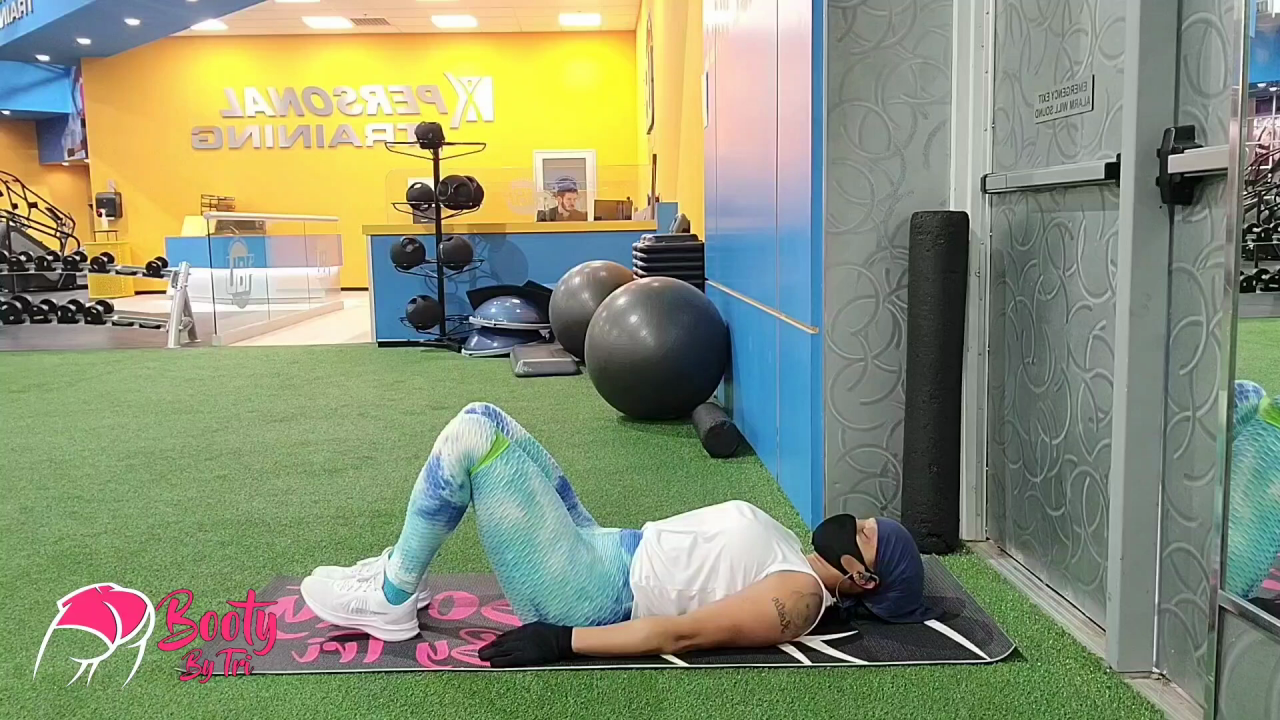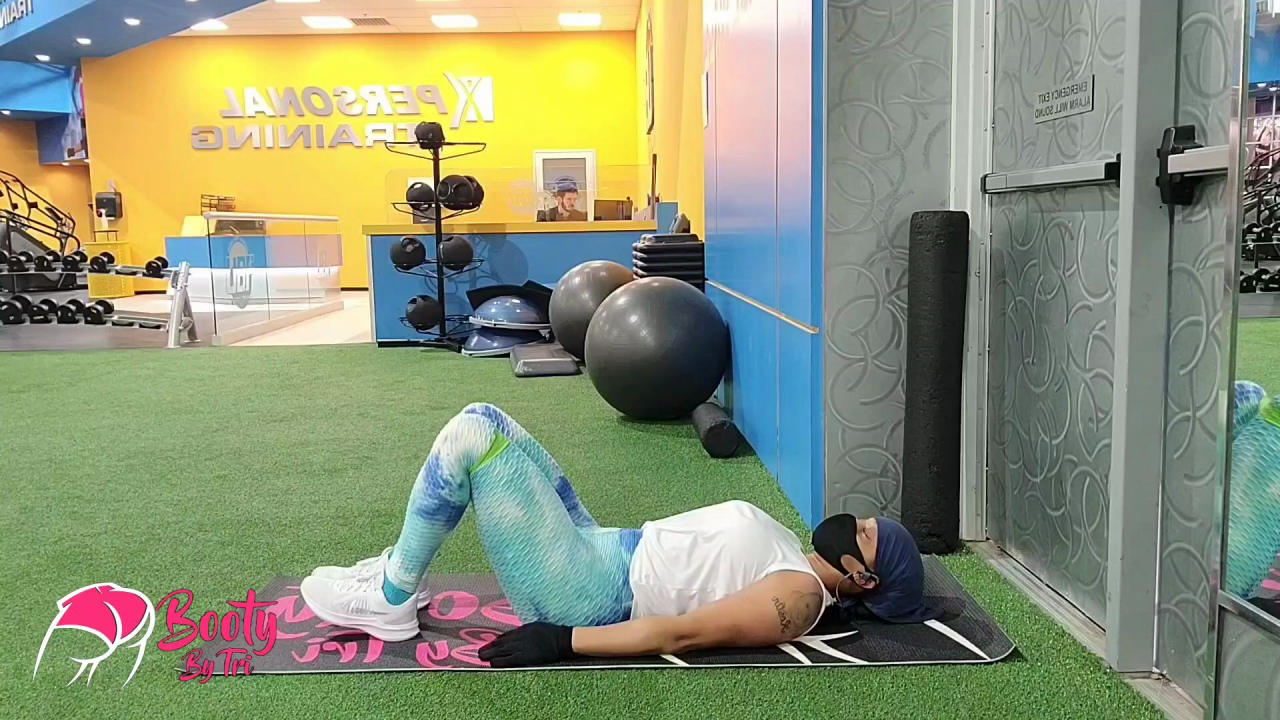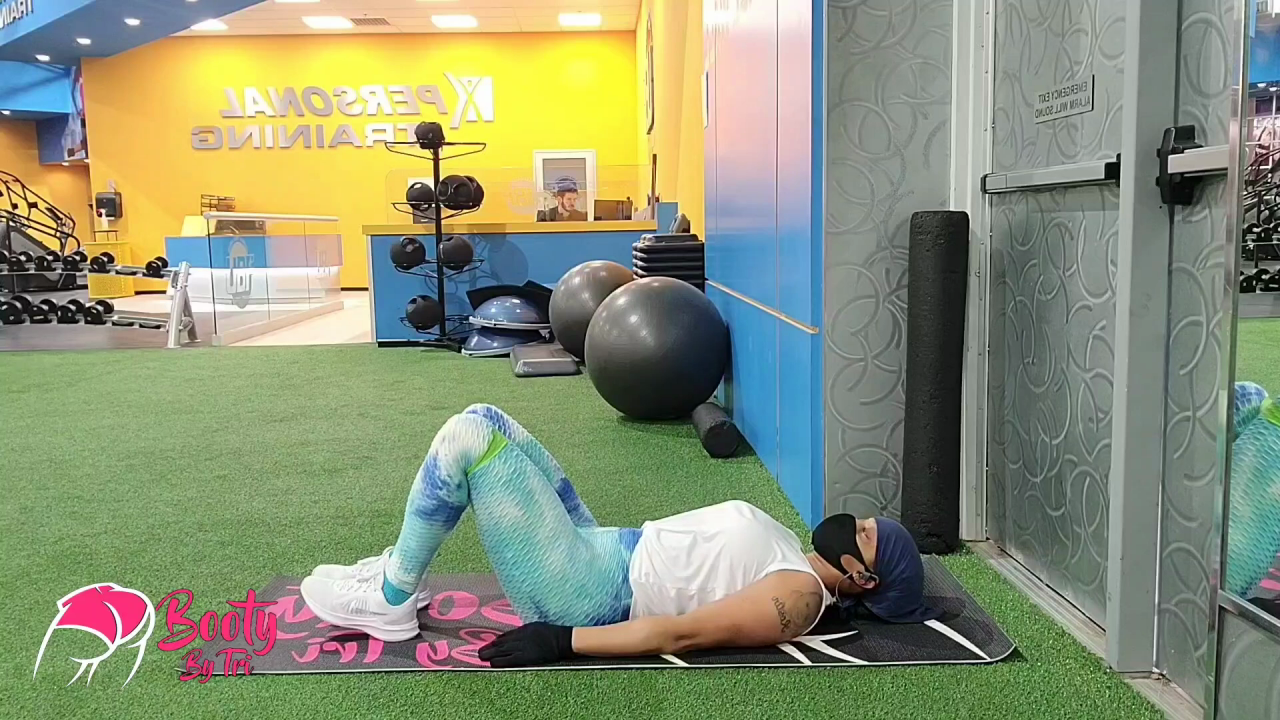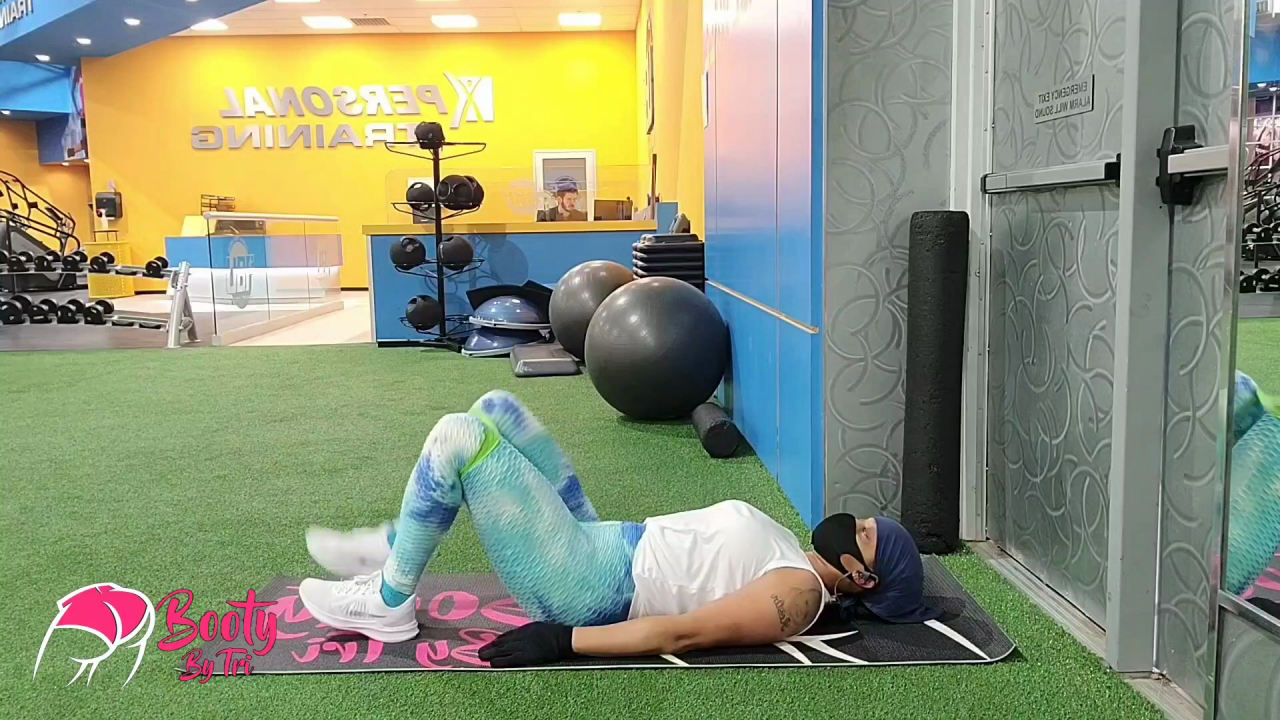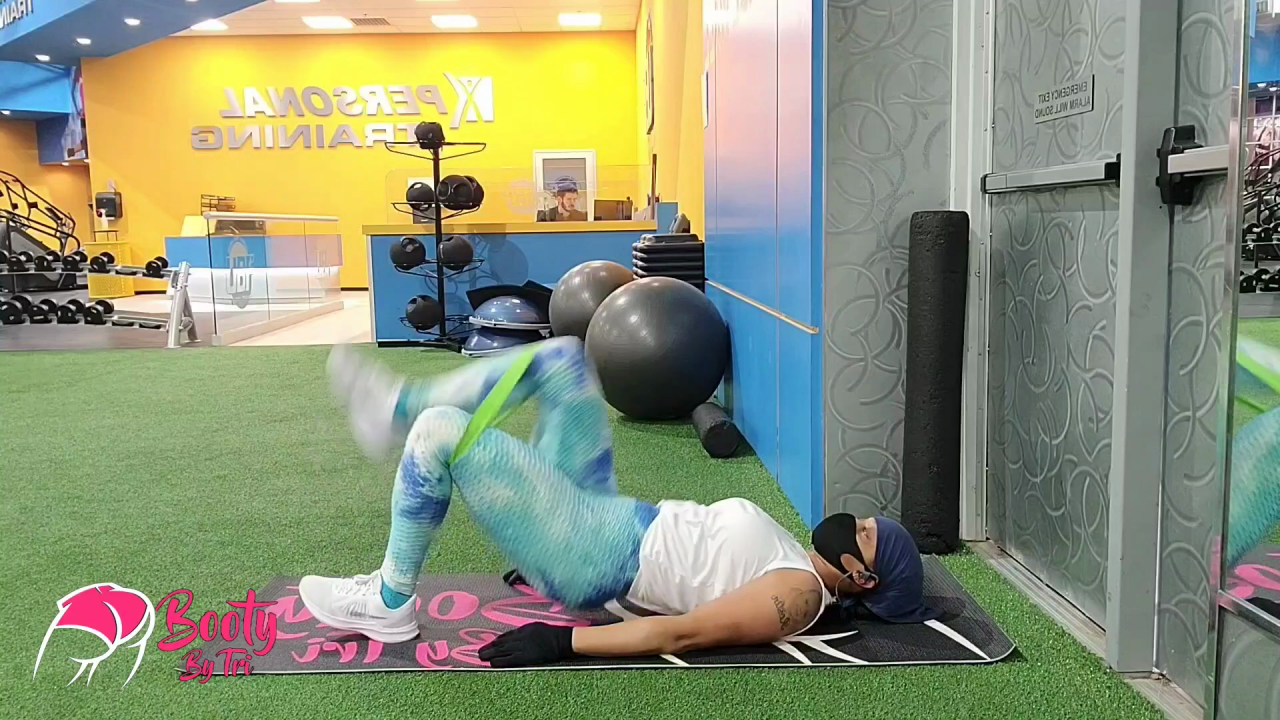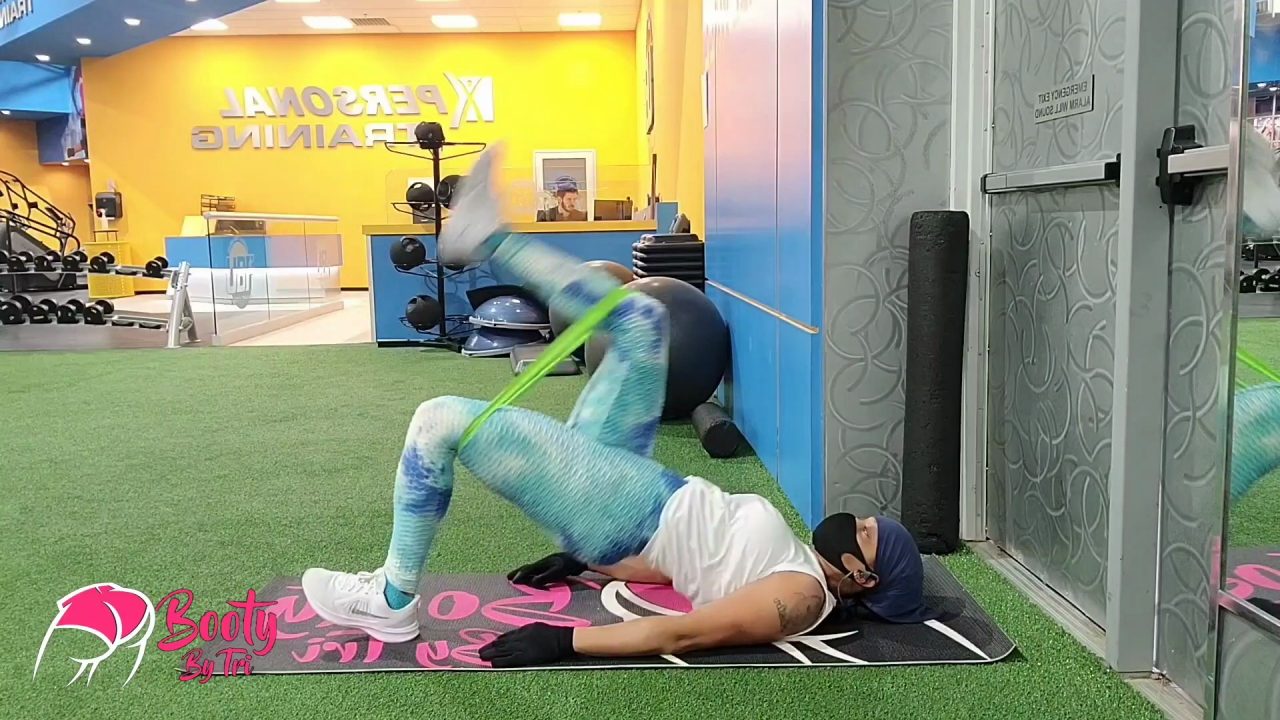
dt=0.2s
person 1, frame 1
left shoulder: (796, 600)
right shoulder: (786, 553)
left elbow: (678, 633)
left wrist: (561, 641)
left hip: (579, 590)
right hip: (600, 549)
left knee: (470, 437)
right knee: (484, 418)
left ankle: (389, 601)
right ankle: (402, 565)
person 1, frame 2
left shoulder: (797, 600)
right shoulder: (788, 556)
left elbow: (680, 633)
left wrist: (562, 641)
left hip: (579, 591)
right hip: (600, 549)
left knee: (469, 436)
right knee: (483, 419)
left ankle: (389, 602)
right ankle: (402, 567)
person 1, frame 3
left shoulder: (796, 600)
right shoulder: (788, 555)
left elbow: (679, 634)
left wrist: (560, 642)
left hip: (578, 590)
right hip: (600, 550)
left knee: (465, 436)
right knee: (485, 420)
left ankle: (388, 602)
right ankle: (401, 568)
person 1, frame 4
left shoulder: (797, 597)
right shoulder: (789, 556)
left elbow: (681, 631)
left wrist: (562, 641)
left hip: (584, 583)
right hip: (604, 547)
left knee: (455, 438)
right knee: (498, 411)
left ankle: (387, 605)
right ankle: (395, 547)
person 1, frame 5
left shoulder: (792, 591)
right shoulder: (790, 558)
left elbow: (679, 631)
left wrist: (569, 638)
left hip: (596, 560)
right hip: (619, 528)
left knee: (439, 436)
right knee: (556, 359)
left ankle: (388, 602)
right ankle: (393, 410)
person 1, frame 6
left shoulder: (800, 597)
right shoulder: (801, 566)
left elbow: (681, 635)
left wrist: (562, 641)
right wrist: (579, 561)
left hip: (616, 511)
right hip: (625, 489)
left knee: (440, 420)
right knee: (639, 318)
left ankle: (390, 606)
right ankle: (486, 237)
